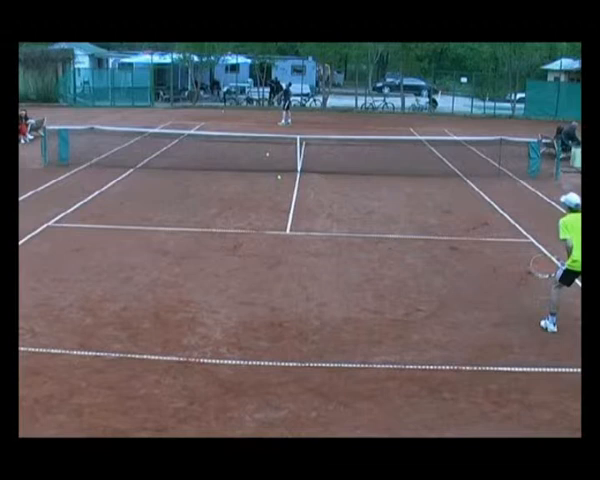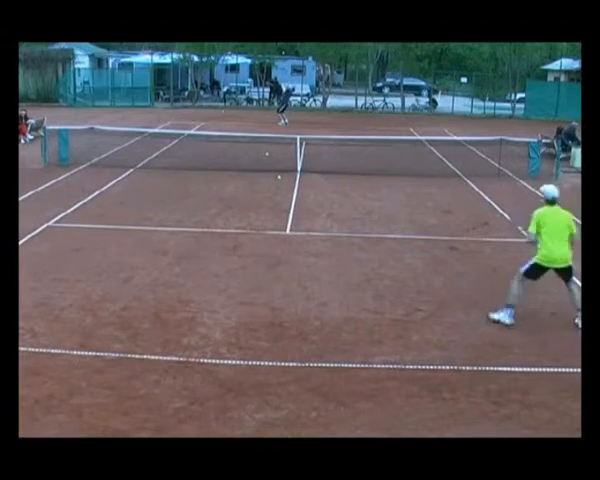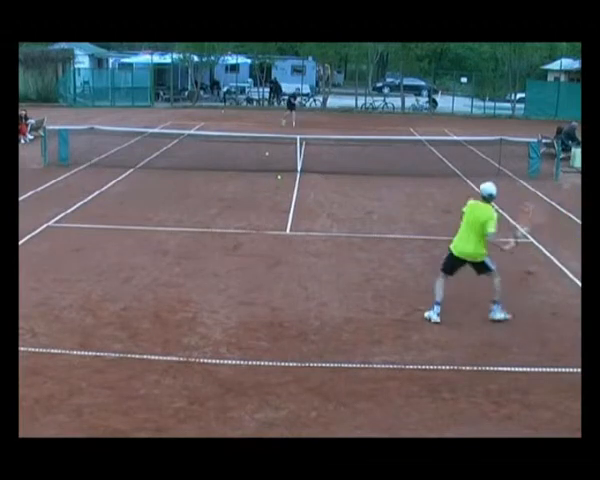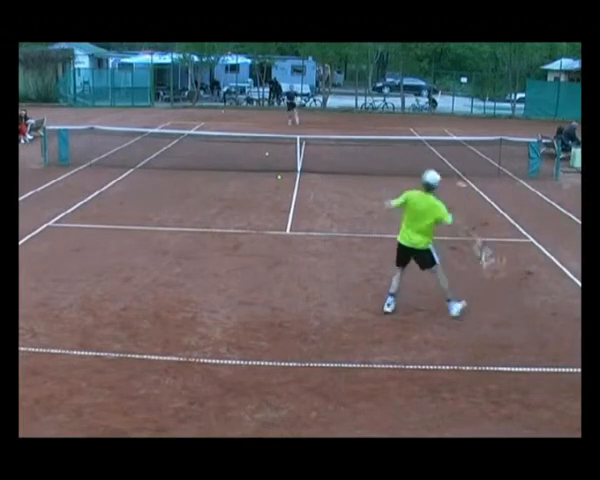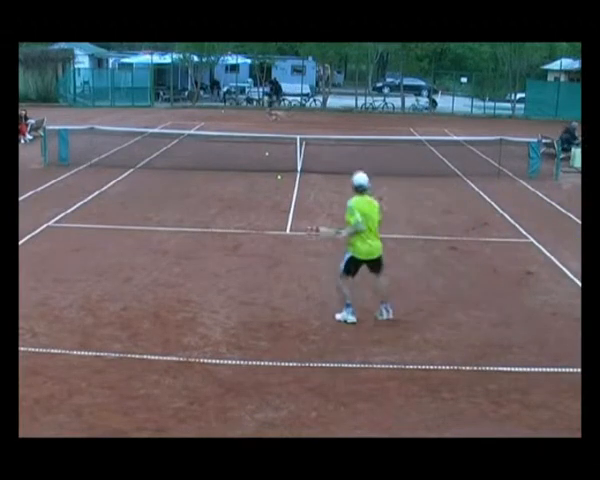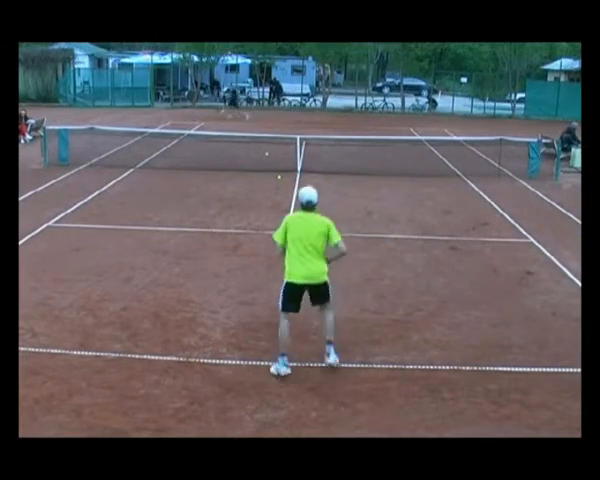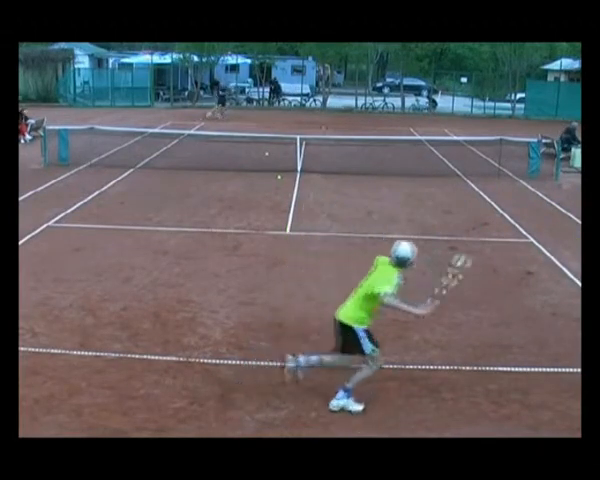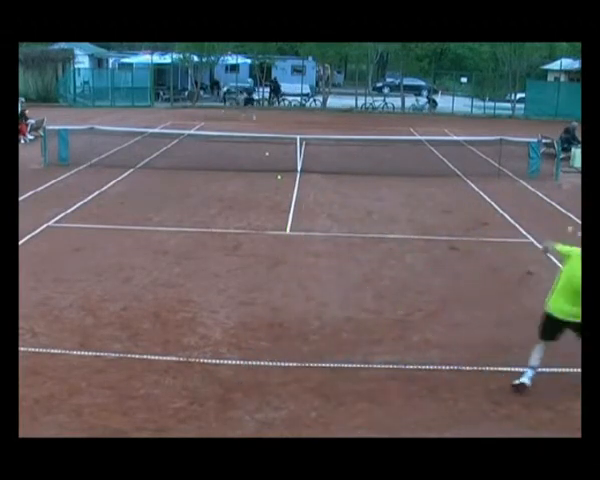
dt=0.7s
person 1, frame 1
left shoulder: (565, 221)
left elbow: (569, 245)
left wrist: (568, 260)
left hip: (576, 263)
left knee: (555, 287)
left ankle: (551, 322)
person 1, frame 2
left shoulder: (539, 213)
right shoulder: (567, 215)
left elbow: (531, 239)
right elbow: (573, 239)
left wrist: (539, 240)
left hip: (544, 258)
right hip: (564, 258)
left knee: (517, 279)
right knee: (570, 284)
left ankle: (507, 314)
right ankle: (580, 317)
person 1, frame 3
left shoulder: (471, 204)
right shoulder: (491, 214)
right elbow: (489, 238)
right wrist: (502, 247)
left hip: (457, 249)
right hip: (475, 253)
left knee: (441, 278)
right knee: (495, 276)
left ankle: (435, 312)
right ankle: (496, 310)
person 1, frame 4
left shoulder: (409, 195)
right shoulder: (437, 205)
left elbow: (391, 206)
right elbow: (449, 223)
left wrist: (389, 203)
left hip: (404, 241)
right hip: (422, 244)
left knee: (399, 271)
right knee: (439, 272)
left ankle: (389, 303)
right ankle: (452, 305)
person 1, frame 5
left shoulder: (352, 203)
right shoulder: (374, 203)
left elbow: (359, 226)
left wrist: (345, 234)
left hip: (357, 251)
right hip: (374, 250)
left knee: (344, 279)
right knee: (379, 275)
left ankle: (349, 312)
right ankle: (385, 308)
person 1, frame 6
left shoulder: (289, 220)
right shoulder: (326, 223)
left elbow: (280, 249)
right elbow: (342, 249)
right wrist: (327, 259)
left hip: (294, 276)
right hip: (318, 275)
left knee: (284, 317)
right knee: (327, 309)
left ankle: (283, 362)
right ankle: (330, 352)
person 1, frame 7
left shoulder: (384, 261)
right shoulder: (393, 276)
right elbow: (385, 298)
right wrist: (414, 310)
left hip: (345, 315)
right hip: (353, 321)
left knee: (351, 360)
right knee: (375, 363)
left ankle: (301, 361)
right ankle: (342, 398)
person 1, frame 8
left shoulder: (574, 253)
left elbow: (553, 247)
left wrist: (548, 246)
left hip: (553, 310)
right hip: (576, 315)
left knee: (543, 343)
left ankle: (526, 376)
